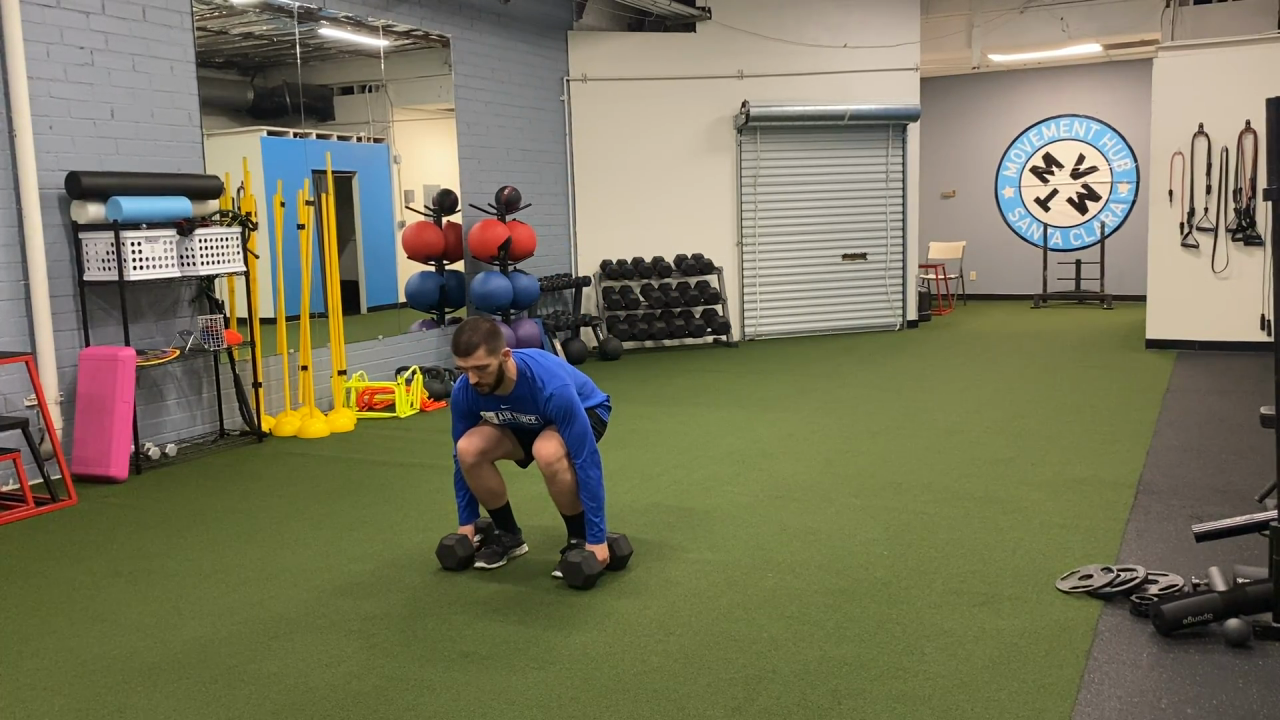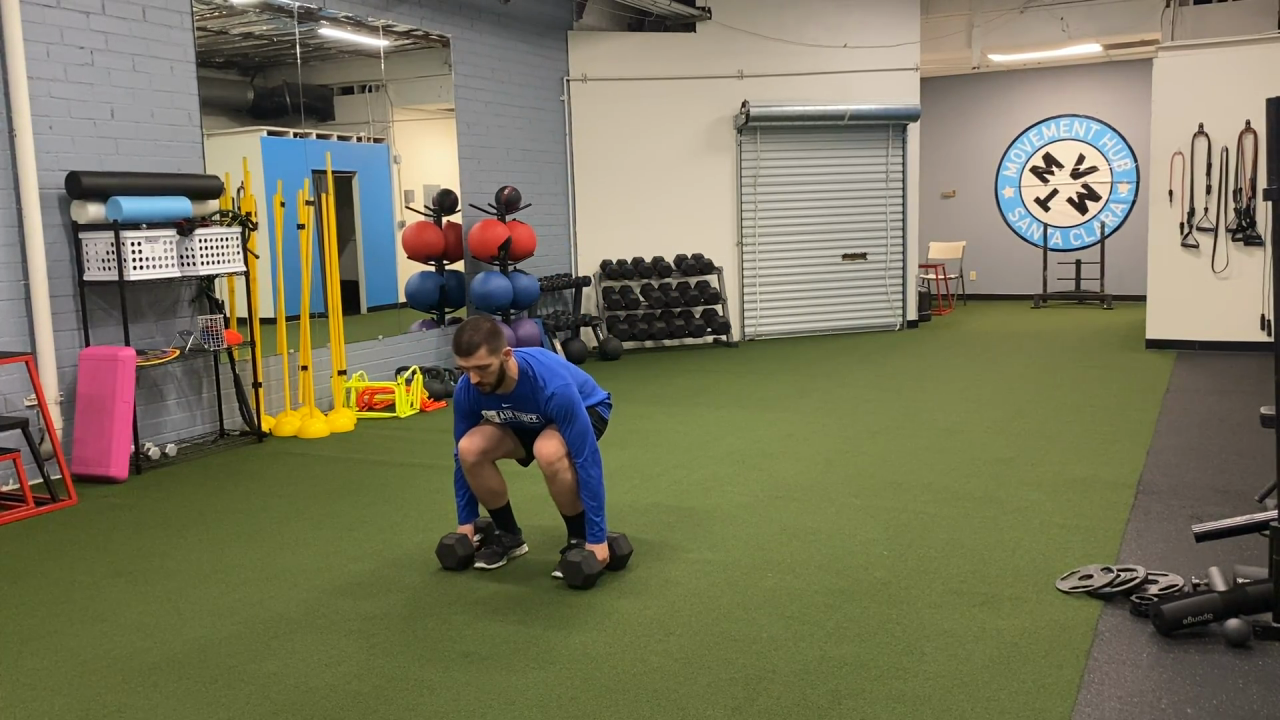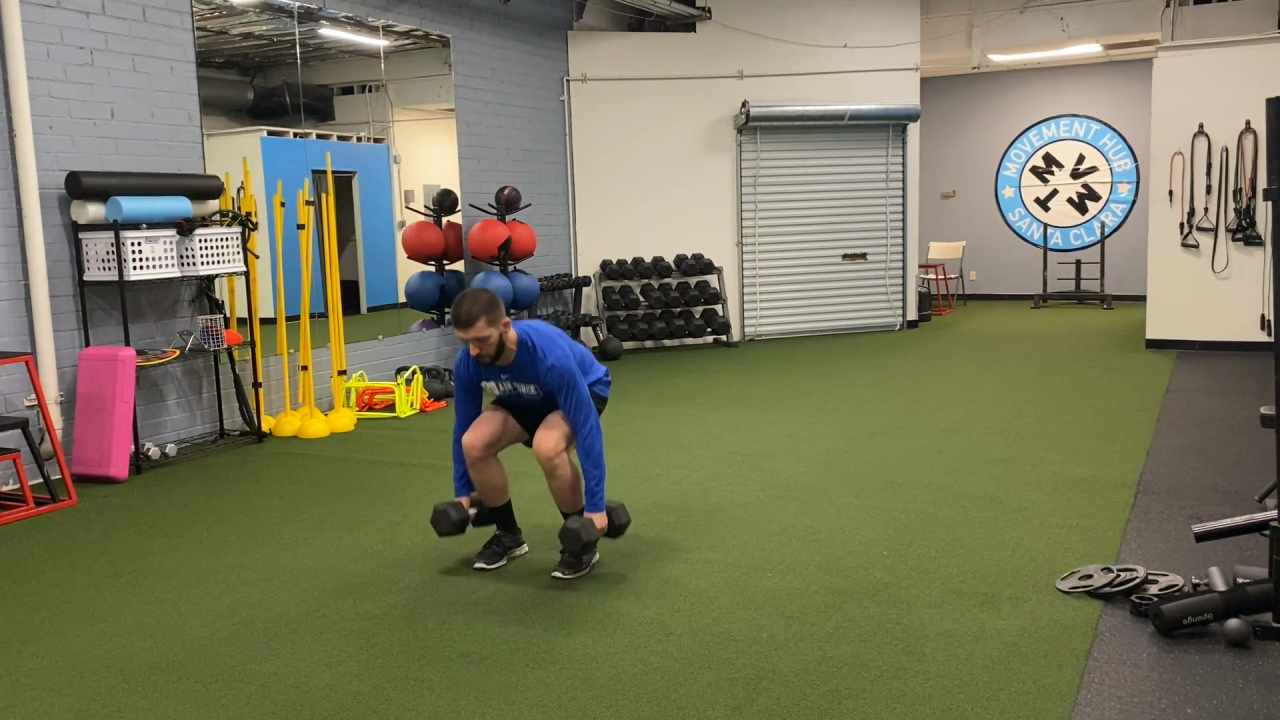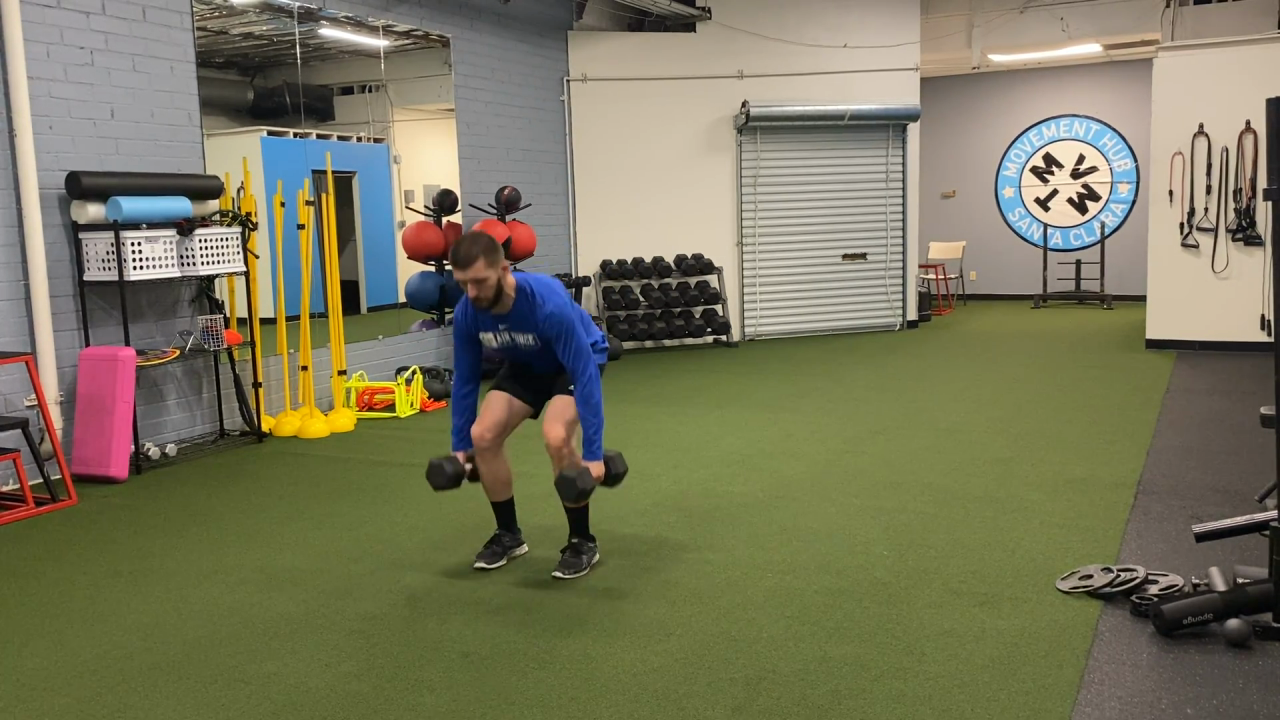
dt=0.2s
person 1, frame 1
left shoulder: (551, 387)
right shoulder: (465, 392)
left elbow: (586, 460)
right elbow: (462, 458)
left wrist: (597, 538)
right wrist: (467, 521)
left hip: (584, 410)
left knee: (548, 452)
right knee: (468, 450)
left ankle: (579, 539)
right ankle: (507, 534)
person 1, frame 2
left shoulder: (553, 386)
right shoulder: (467, 391)
left elbow: (586, 460)
right elbow: (461, 456)
left wrist: (597, 537)
right wrist: (466, 521)
left hip: (585, 409)
left knee: (549, 452)
right knee: (470, 449)
left ankle: (580, 539)
right ankle: (508, 535)
person 1, frame 3
left shoulder: (551, 356)
right shoulder: (467, 362)
left elbow: (587, 428)
right elbow: (463, 426)
left wrist: (596, 506)
right wrist: (462, 492)
left hip: (584, 389)
right hip: (526, 398)
left knee: (548, 446)
right knee: (475, 443)
right ankle: (508, 534)
person 1, frame 4
left shoulder: (549, 303)
right shoulder: (467, 312)
left elbow: (585, 374)
right elbow: (465, 379)
left wrist: (593, 453)
right wrist: (460, 445)
left hip: (579, 359)
right hip: (525, 364)
left knee: (555, 437)
right knee: (483, 435)
left ankle: (582, 541)
right ankle: (509, 534)
